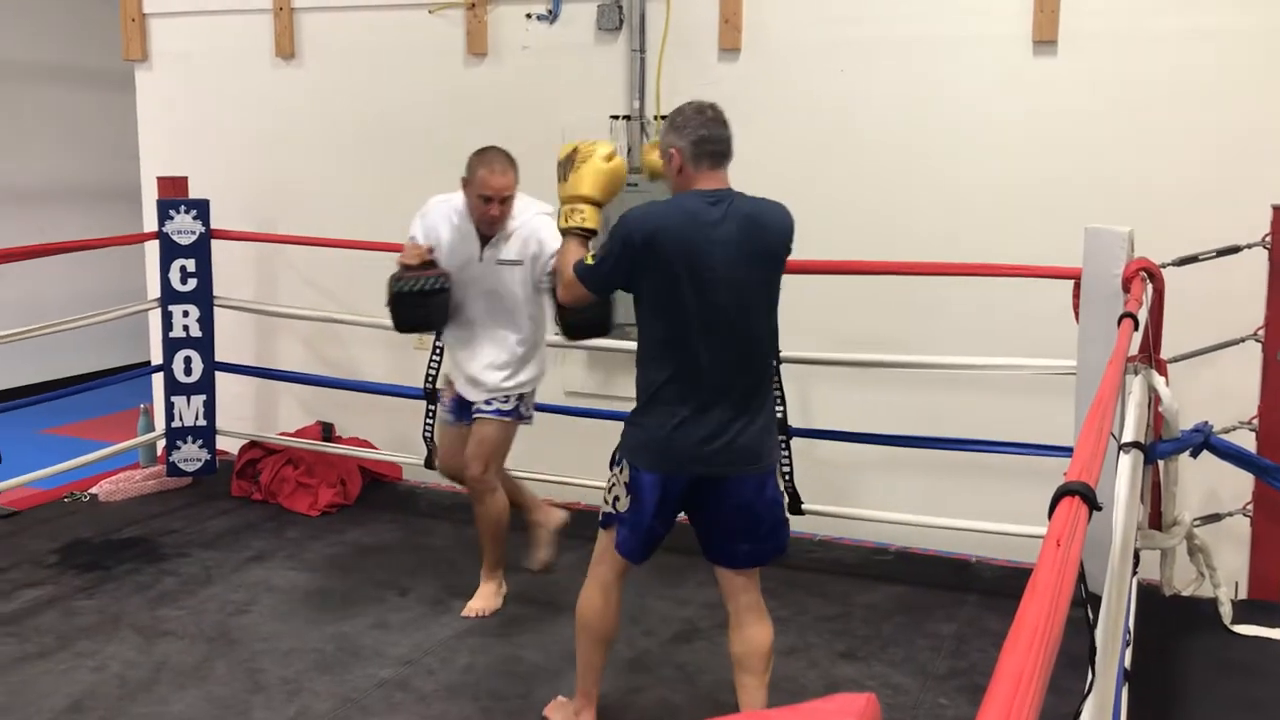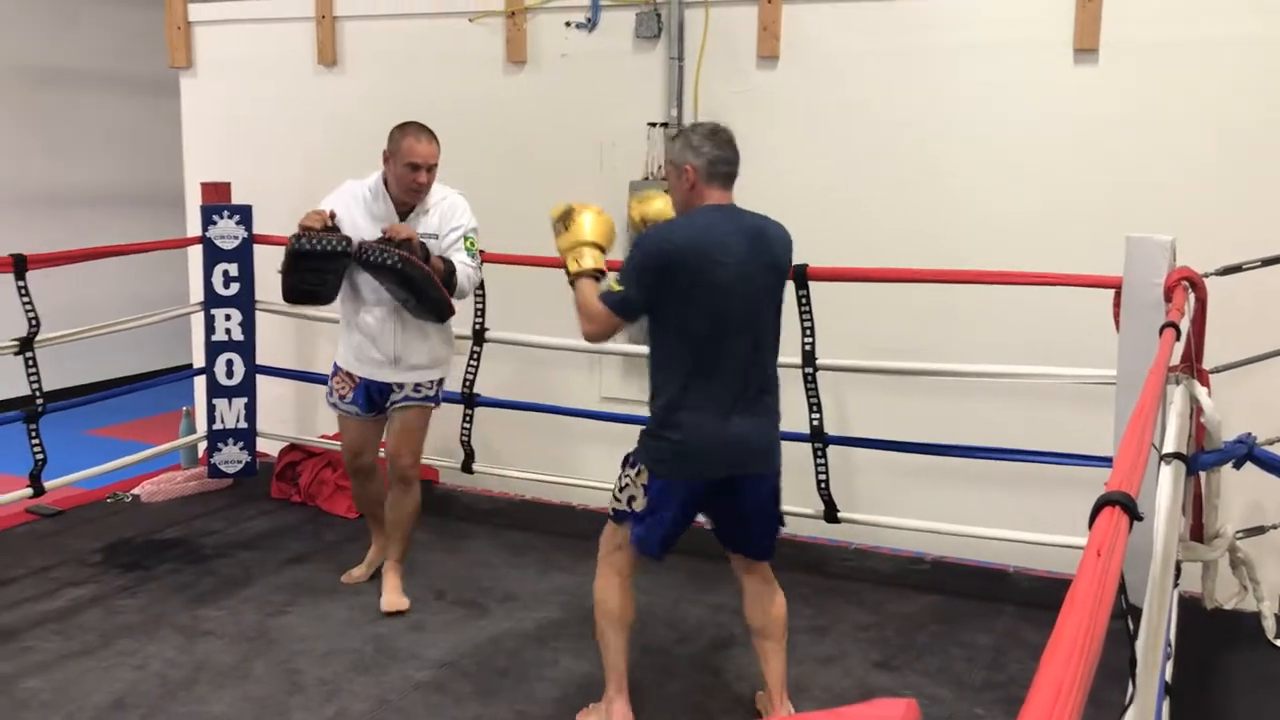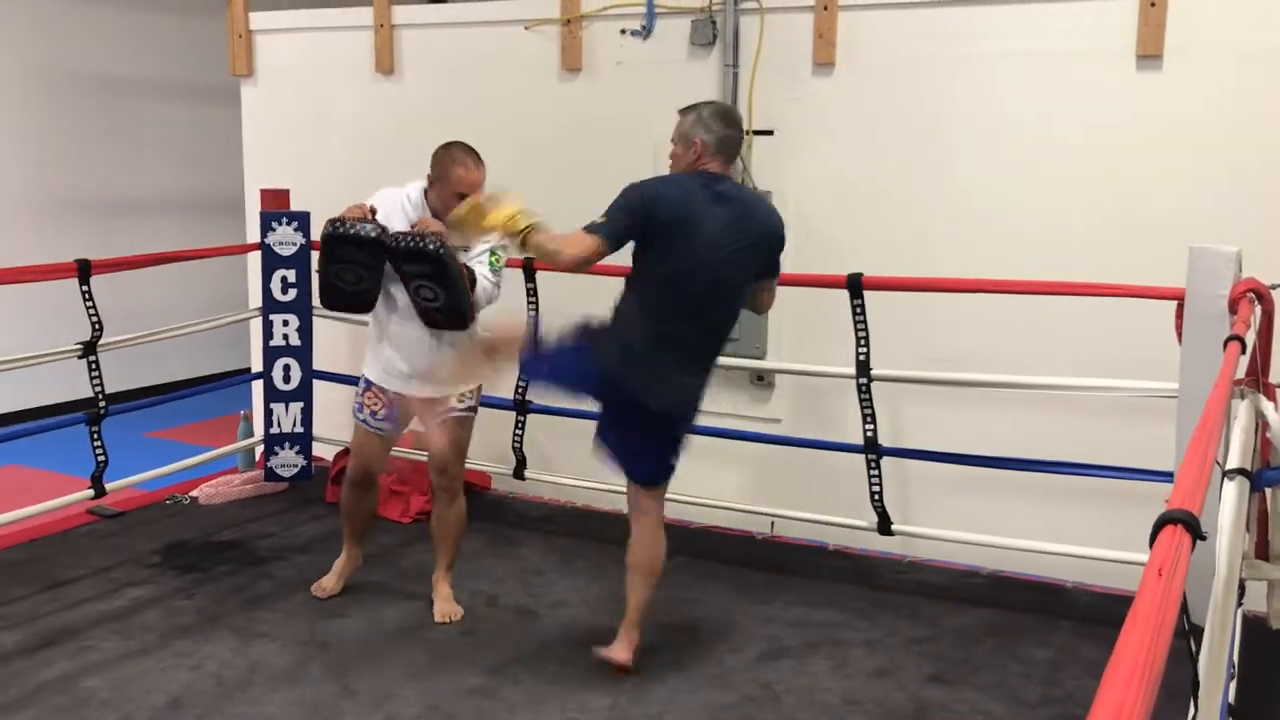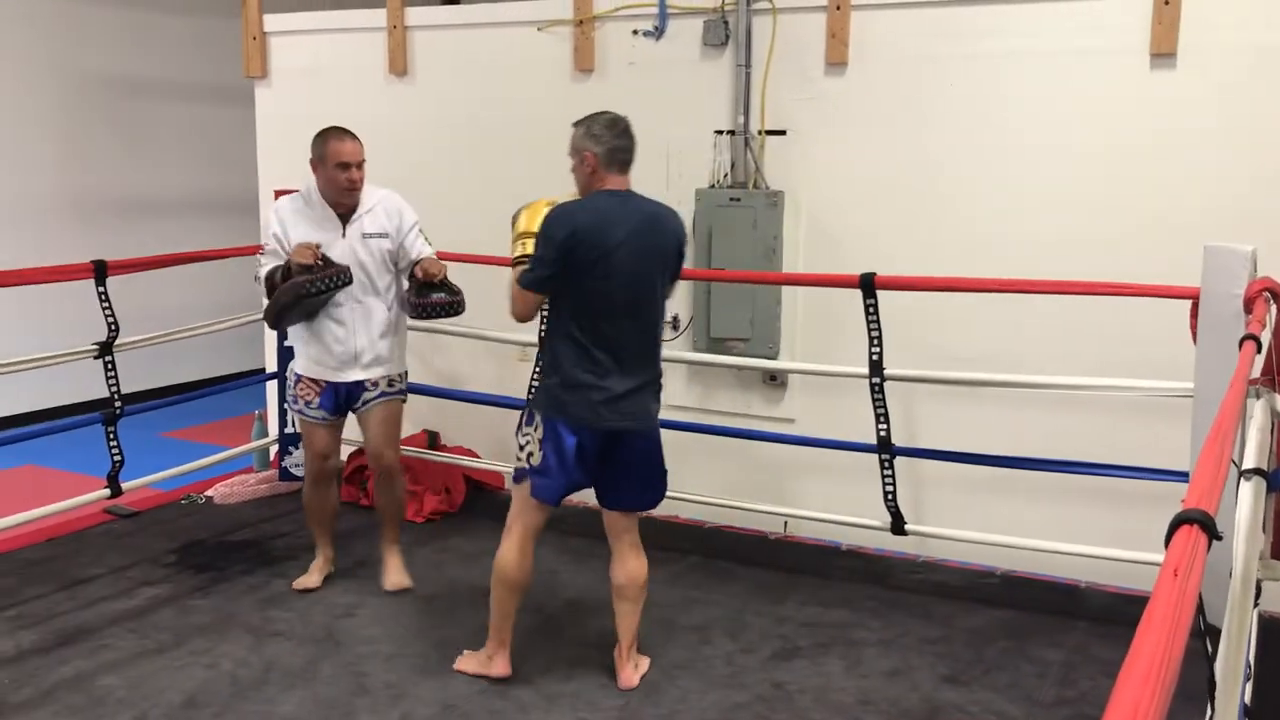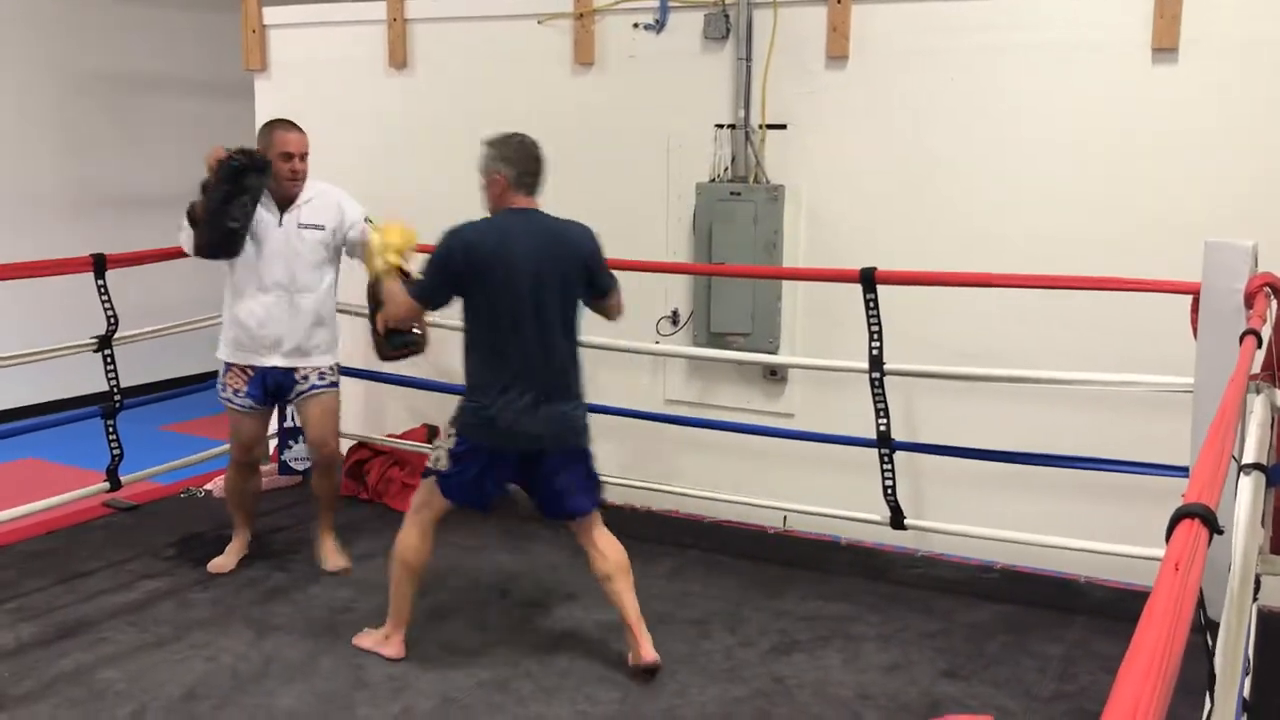
dt=0.7s
person 1, frame 1
left shoulder: (646, 226)
right shoulder: (774, 223)
left elbow: (571, 291)
left wrist: (578, 209)
right wrist: (681, 186)
left hip: (659, 442)
right hip: (744, 447)
left knee: (608, 568)
right knee: (744, 595)
person 1, frame 2
left shoulder: (662, 245)
right shoulder: (774, 239)
left elbow: (596, 326)
left wrist: (581, 256)
left hip: (679, 447)
right hip: (756, 445)
left knee: (615, 558)
right knee: (757, 572)
person 1, frame 3
left shoulder: (656, 196)
right shoulder: (767, 219)
left elbow: (572, 255)
right elbow: (762, 301)
left wrist: (521, 229)
left hip: (612, 363)
right hip: (677, 391)
left knee: (496, 351)
right knee: (647, 509)
right ankle: (627, 640)
person 1, frame 4
left shoulder: (567, 221)
right shoulder: (668, 225)
left elbow: (522, 308)
left wrist: (527, 247)
left hip: (569, 406)
right hip: (635, 409)
left knee: (522, 524)
right knee: (624, 535)
left ankle: (495, 653)
right ankle: (627, 661)
person 1, frame 5
left shoulder: (467, 243)
right shoulder: (577, 239)
left elbow: (402, 312)
right elbow: (613, 308)
left hip: (490, 423)
right hip: (561, 420)
left knee: (422, 512)
right knee: (590, 530)
left ankle: (392, 635)
right ankle: (640, 642)
person 2, frame 1
left shoulder: (537, 226)
right shoulder: (438, 214)
right wrist: (410, 261)
left hip: (509, 373)
right hip: (463, 364)
left knee: (482, 474)
right knee: (454, 463)
left ankle: (495, 577)
right ankle: (542, 516)
person 2, frame 2
left shoulder: (451, 208)
right shoulder: (350, 199)
left elbow: (465, 280)
left wrist: (420, 252)
right wrist: (311, 232)
left hip: (419, 363)
right hip: (360, 358)
left knee: (403, 469)
right knee: (357, 461)
left ankle: (394, 572)
right ankle: (381, 544)
person 2, frame 3
right shoulder: (389, 208)
left elbow: (482, 291)
left hip: (453, 376)
right hip: (389, 371)
left knee: (447, 478)
right knee: (360, 472)
left ankle: (442, 580)
right ankle: (349, 554)
person 2, frame 4
left shoulder: (390, 208)
right shoulder: (288, 213)
left elbow: (418, 259)
right elbow: (269, 281)
left wrist: (429, 267)
right wrist: (289, 267)
left hip: (380, 363)
right hip: (318, 366)
left knee: (385, 462)
right knee: (320, 466)
left ankle: (391, 549)
right ankle: (323, 555)
person 2, frame 5
left shoulder: (332, 202)
left elbow: (372, 244)
right elbow: (196, 243)
left hip: (311, 353)
right hip: (248, 353)
left knee: (324, 450)
right knee: (244, 454)
left ankle: (326, 532)
right ankle: (241, 537)
